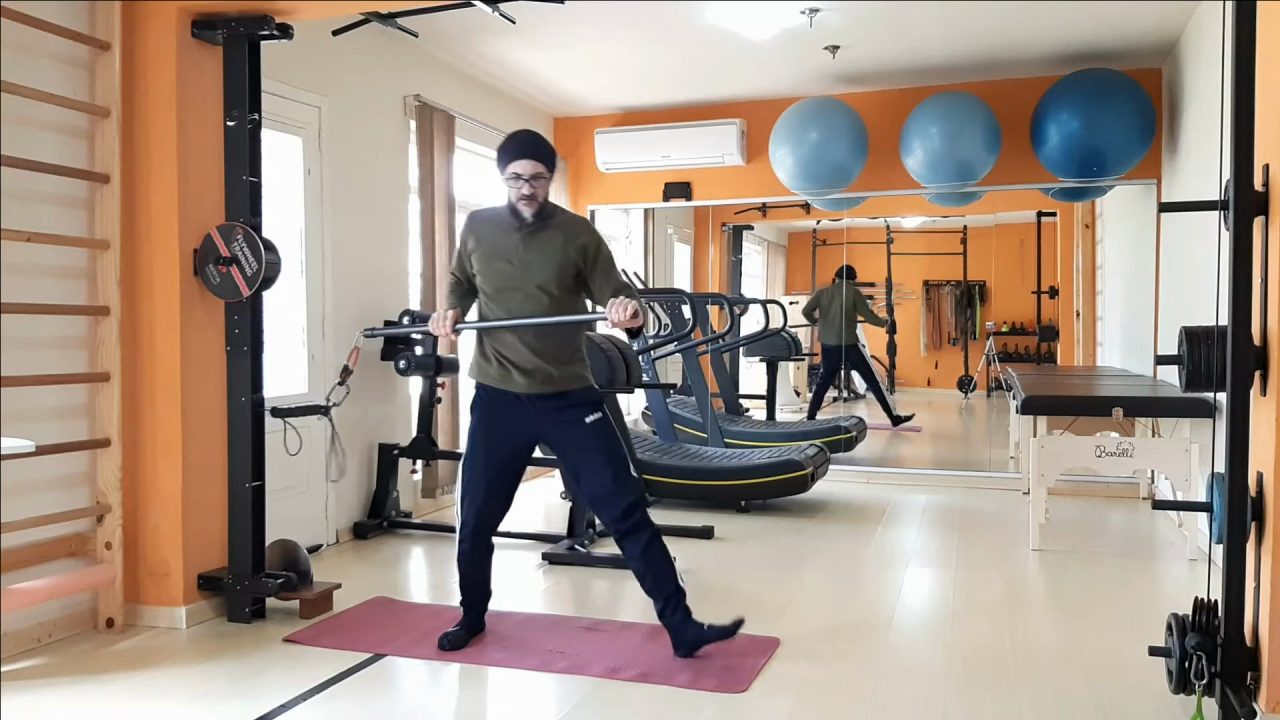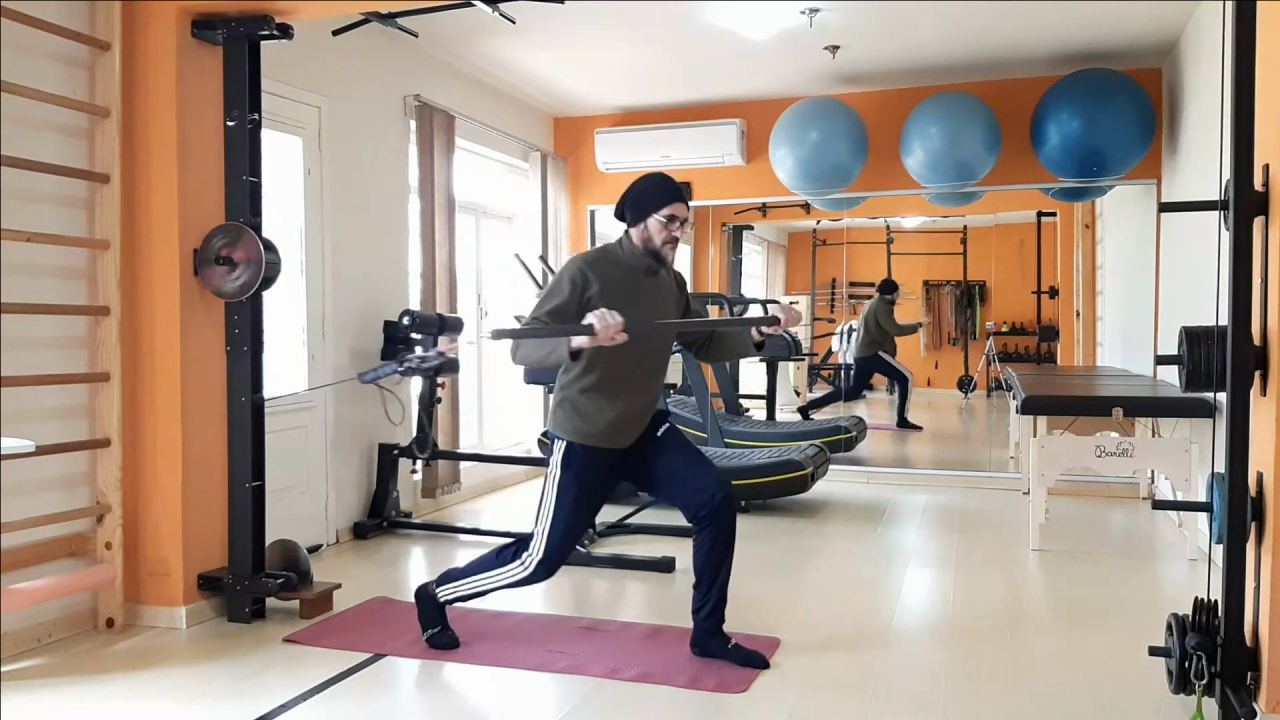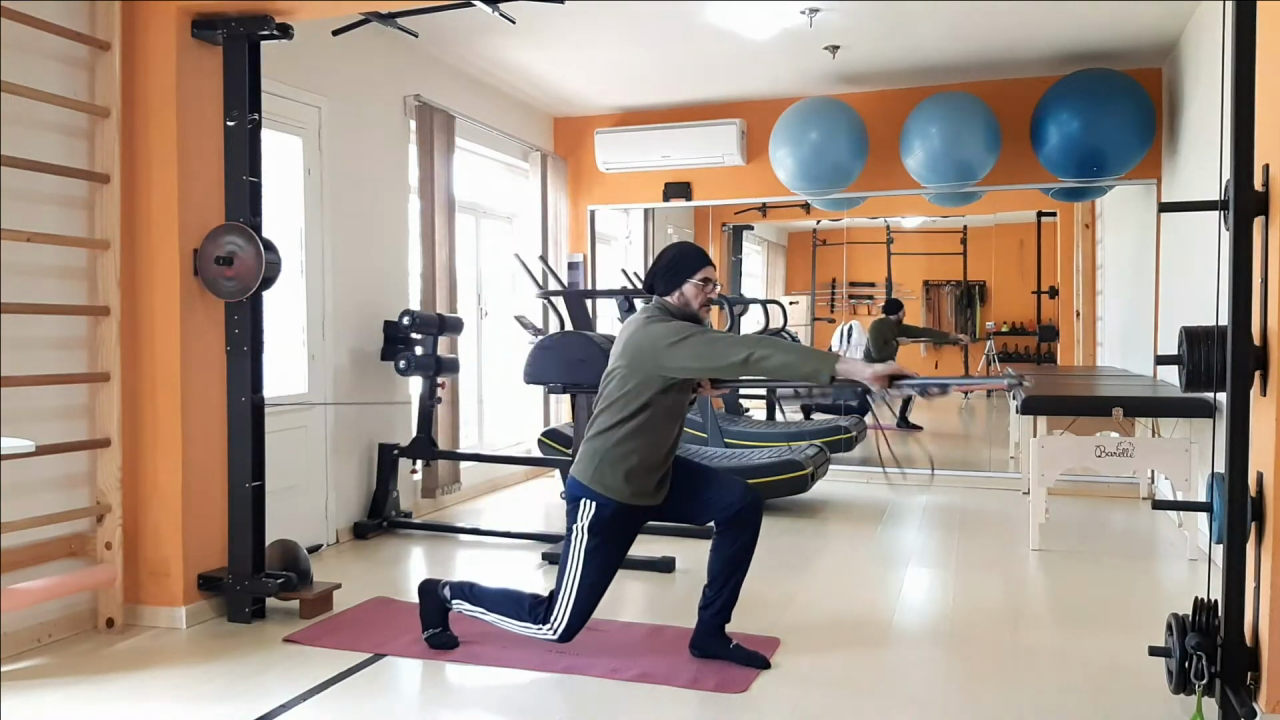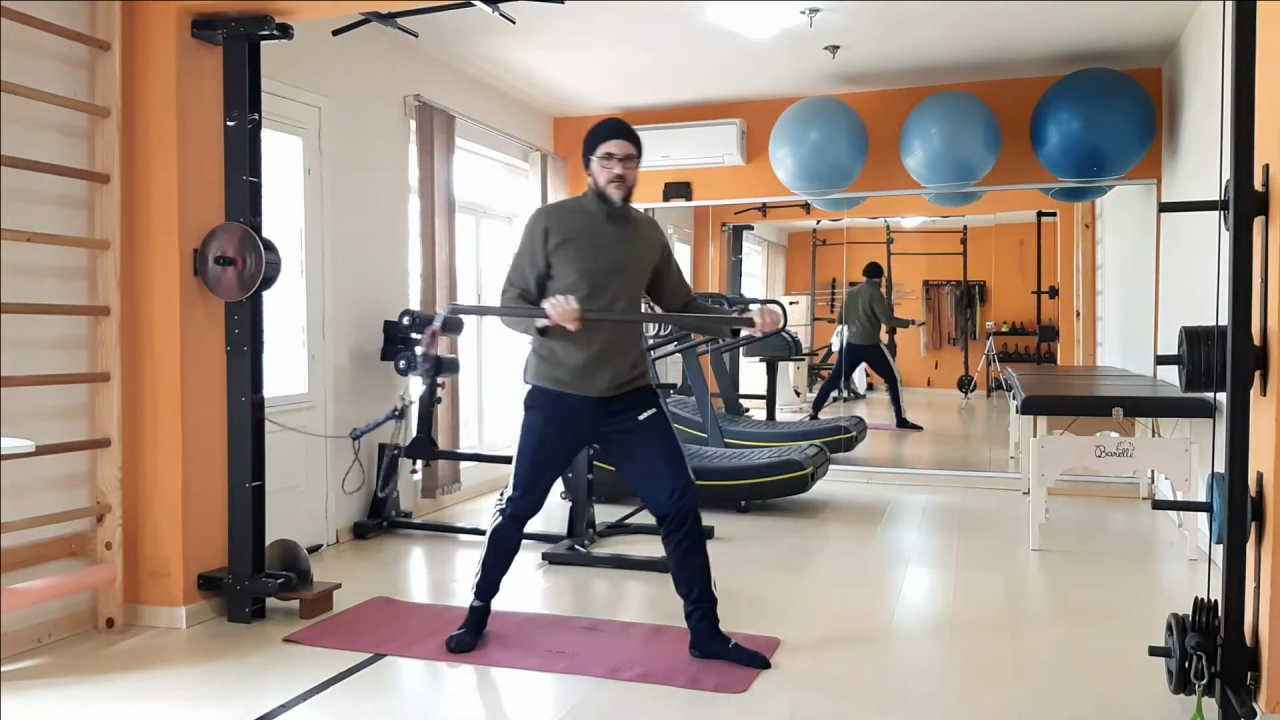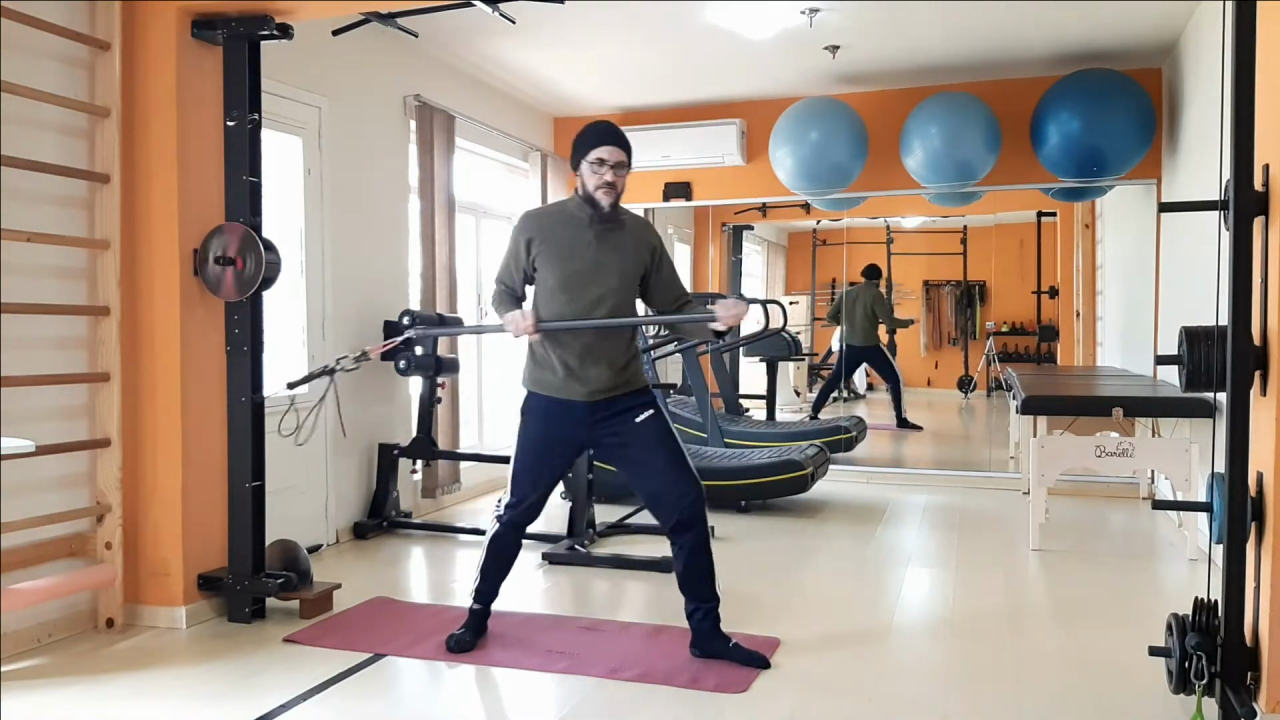
dt=1s
person 1, frame 1
left shoulder: (578, 234)
right shoulder: (477, 227)
left elbow: (616, 294)
right elbow: (462, 282)
left wrist: (629, 312)
right wrist: (451, 311)
left hip: (568, 395)
right hip: (498, 396)
left knee: (624, 507)
right knee: (476, 516)
left ankle: (682, 627)
right ankle: (472, 616)
person 1, frame 2
left shoulder: (670, 283)
right shoulder: (587, 270)
left elbow: (705, 345)
right elbow: (523, 346)
left wrist: (761, 332)
right wrist: (581, 341)
left hip: (645, 429)
right hip: (584, 438)
left knee: (716, 502)
right knee: (541, 559)
left ankle: (709, 634)
right ankle: (436, 594)
person 1, frame 3
left shoulder: (666, 328)
right shoulder: (657, 334)
right elbow: (744, 352)
left wrist: (694, 388)
right wrist: (850, 367)
left hip: (654, 473)
right hip: (604, 490)
left knee: (742, 506)
right knee: (559, 624)
left ankle: (710, 634)
right ankle: (445, 594)
person 1, frame 4
left shoulder: (648, 234)
right shoulder: (549, 222)
left elbow: (682, 308)
right elbow: (510, 305)
left wrist: (743, 318)
right wrist: (544, 314)
left hip: (630, 397)
right hip: (558, 395)
left knee: (679, 507)
right knee: (517, 507)
left ankle: (706, 635)
right ankle: (478, 610)
person 1, frame 5
left shoulder: (641, 235)
right shoulder: (536, 226)
left elbow: (675, 307)
right elbow: (505, 291)
left wrist: (716, 318)
right wrist: (513, 315)
left hip: (624, 399)
right hip: (553, 400)
left knee: (685, 506)
right knee: (516, 511)
left ankle: (707, 633)
right ankle: (478, 612)
